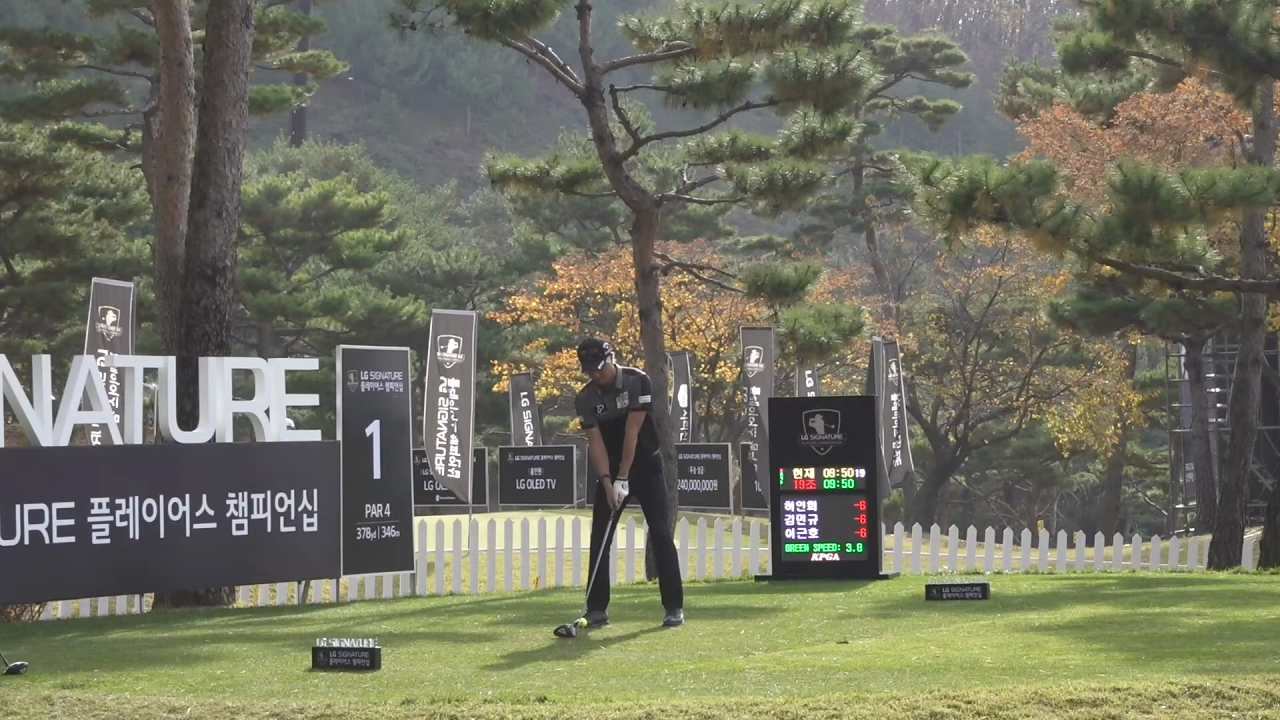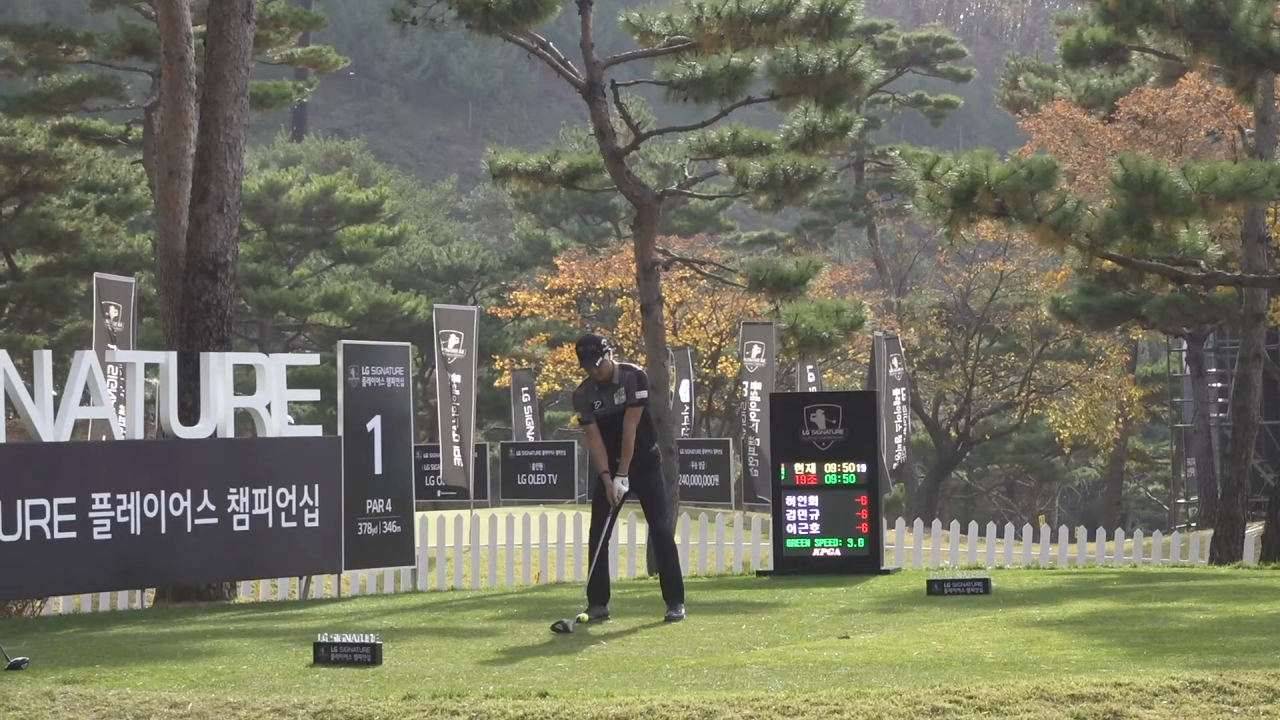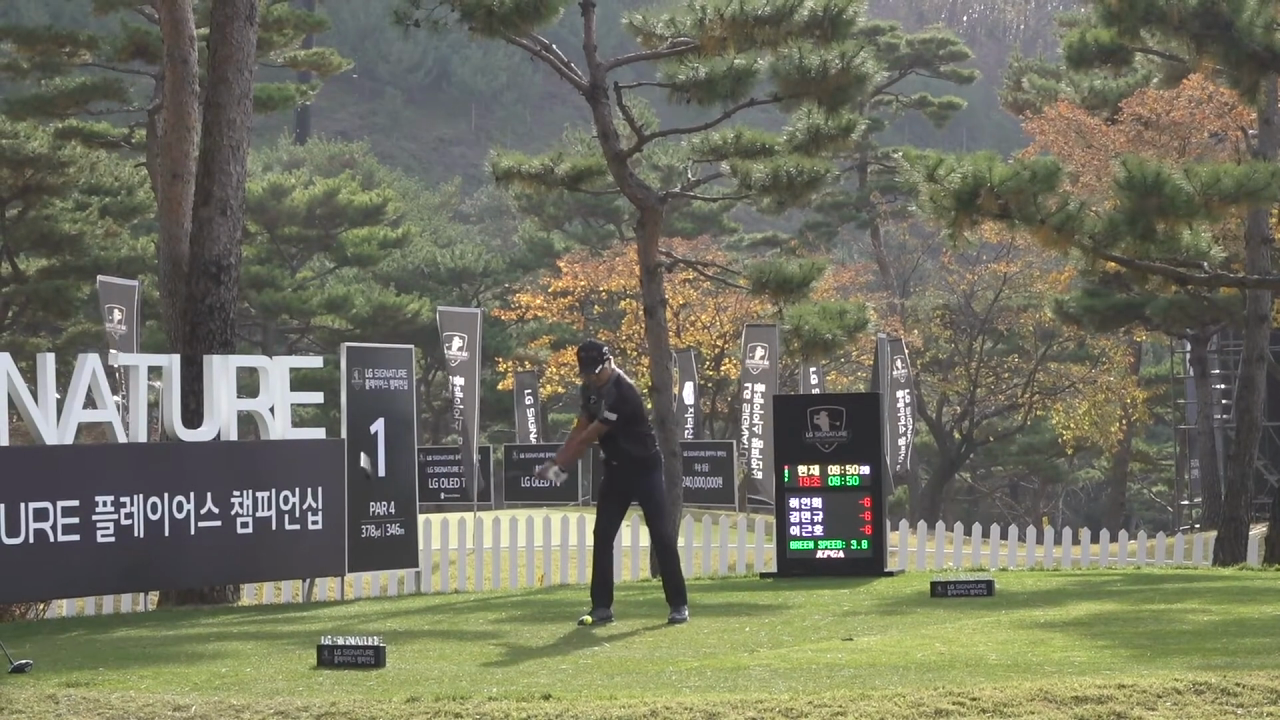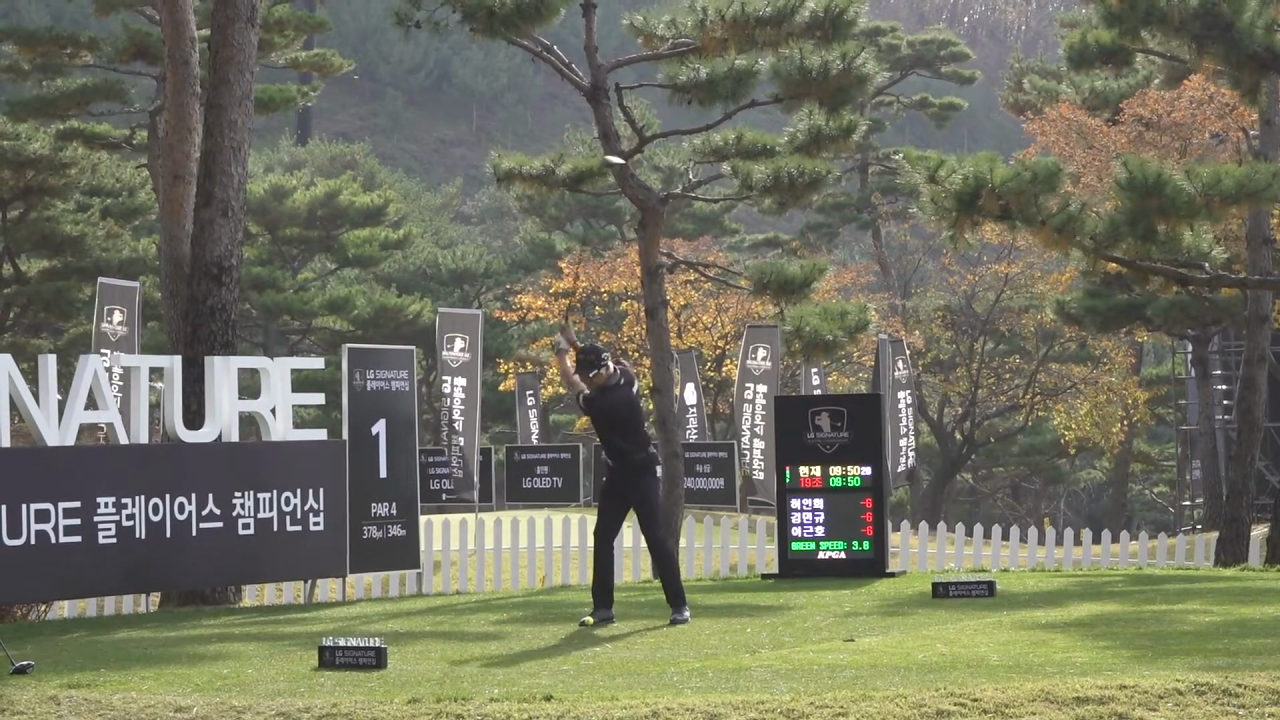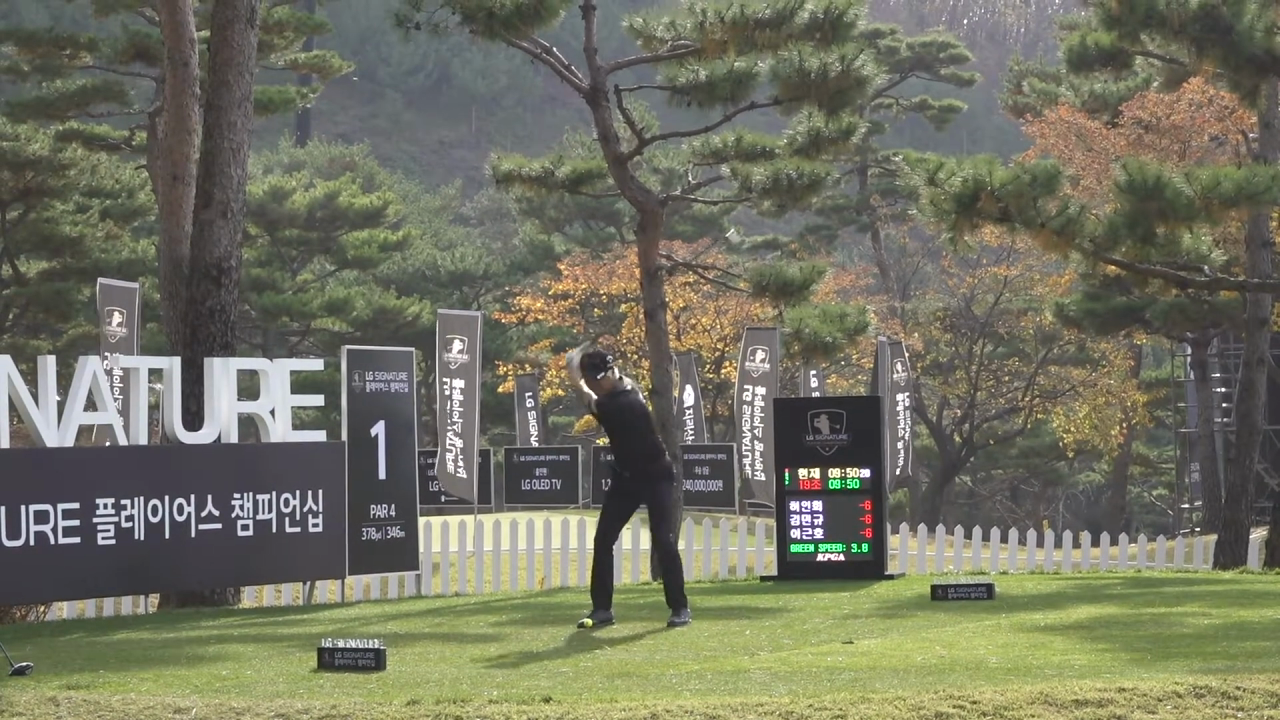
dt=0.4s
person 1, frame 1
left shoulder: (638, 381)
right shoulder: (585, 398)
left elbow: (632, 432)
right elbow: (595, 442)
left wrist: (624, 477)
right wrist: (607, 482)
left hip: (647, 467)
right hip: (610, 471)
left knee: (661, 536)
right knee: (598, 539)
left ankle: (674, 606)
right ankle: (597, 608)
person 1, frame 2
left shoulder: (634, 377)
right shoulder: (583, 394)
left elbow: (630, 428)
right elbow: (594, 440)
left wrist: (623, 475)
right wrist: (607, 478)
left hip: (645, 463)
right hip: (609, 466)
left knee: (661, 531)
right knee: (597, 534)
left ankle: (675, 602)
right ankle: (598, 604)
person 1, frame 3
left shoulder: (623, 392)
right shoulder: (593, 385)
left elbow: (591, 435)
right elbow: (581, 427)
left wrist: (562, 465)
right wrist: (558, 461)
left hip: (644, 468)
right hip: (616, 469)
left knee: (661, 533)
right knee: (602, 535)
left ankle: (678, 604)
right ankle: (601, 605)
person 1, frame 4
left shoulder: (601, 401)
right shoulder: (624, 373)
left elbow: (572, 383)
left wrist: (562, 351)
right wrist: (572, 346)
left hip: (640, 471)
right hip: (619, 470)
left knee: (654, 536)
right knee: (603, 537)
left ankle: (679, 605)
right ankle: (603, 607)
person 1, frame 5
left shoulder: (619, 398)
right shoulder: (622, 388)
left elbow: (593, 402)
left wrist: (577, 369)
left hip: (656, 476)
right hip: (625, 477)
left knee: (663, 540)
right knee: (603, 540)
left ankle: (679, 607)
right ankle: (601, 609)
